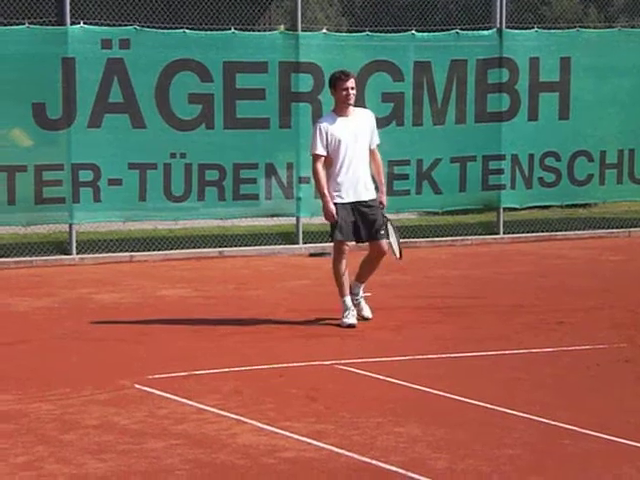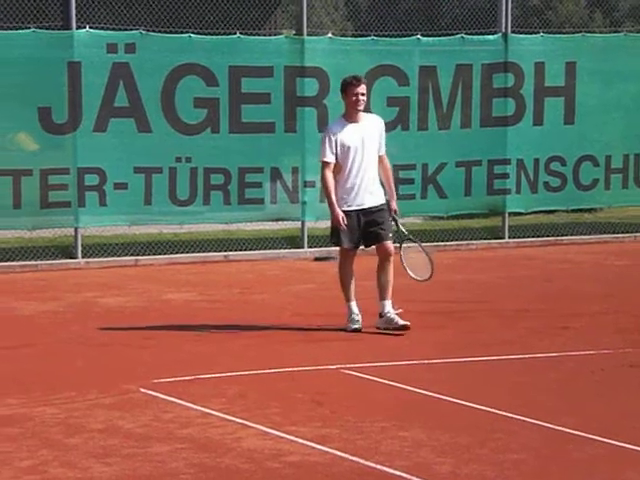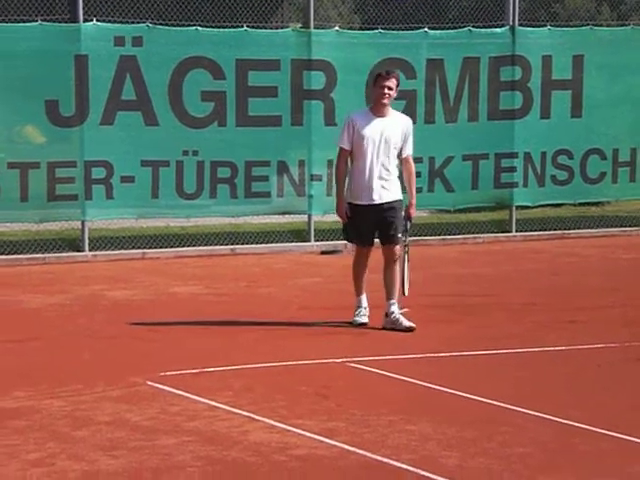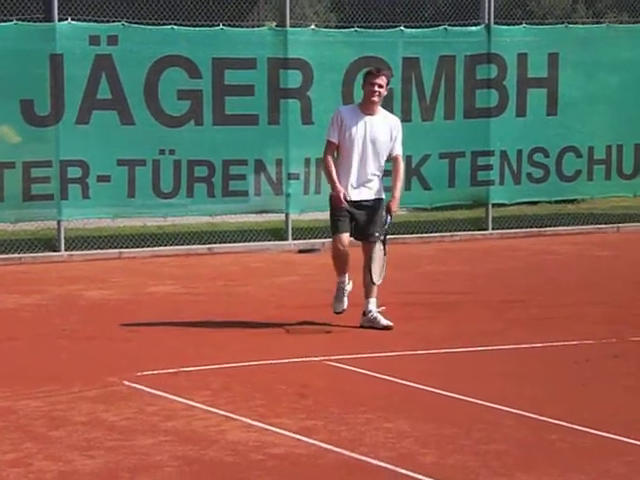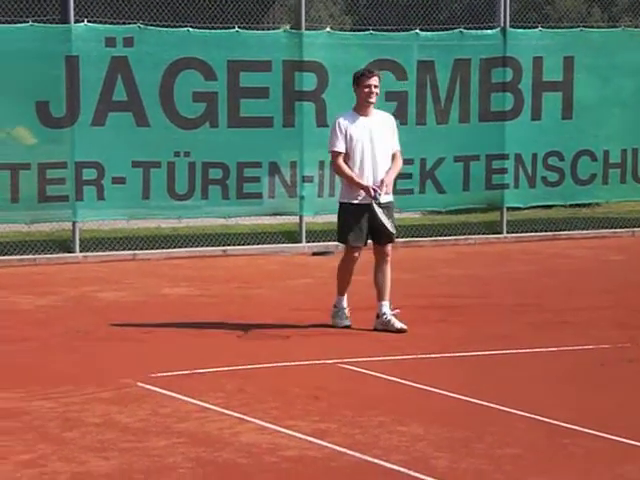
dt=0.4s
person 1, frame 1
left shoulder: (367, 117)
right shoulder: (324, 125)
left elbow: (374, 155)
right elbow: (318, 165)
left wrist: (382, 190)
right wrist: (325, 200)
left hip: (367, 196)
right hip: (340, 199)
left knee: (380, 248)
right knee: (341, 250)
left ankle: (356, 291)
right ankle: (347, 307)
person 1, frame 2
left shoulder: (377, 123)
right shoulder: (333, 131)
left elbow: (383, 161)
right elbow: (327, 172)
left wrist: (392, 197)
right wrist: (334, 207)
left hip: (376, 202)
right hip: (347, 206)
left knee: (387, 252)
right knee: (347, 257)
left ankle: (386, 314)
right ankle: (353, 313)
person 1, frame 3
left shoulder: (404, 122)
right shoulder: (355, 120)
left elbow: (407, 162)
right elbow: (342, 160)
left wrist: (412, 200)
right wrist: (340, 197)
left hip: (391, 199)
right hip: (358, 200)
left knee: (393, 254)
right knee: (362, 254)
left ankle: (392, 313)
right ankle: (361, 305)
person 1, frame 4
left shoulder: (392, 123)
right shoulder: (342, 114)
left elbow: (397, 161)
right elbow: (328, 153)
left wrist: (396, 195)
right wrist: (335, 186)
left hip: (373, 198)
right hip: (343, 196)
left knee: (372, 251)
right knee: (340, 244)
left ankle: (370, 311)
right ankle: (343, 282)
person 1, frame 5
left shoulder: (388, 120)
right shoulder: (342, 122)
left elbow: (397, 157)
right elbow: (337, 163)
left wrist: (390, 176)
right wrist: (362, 185)
left hip: (384, 200)
right hip: (353, 201)
left knee: (384, 254)
right knee: (352, 254)
left ankle: (384, 314)
right ankle: (340, 306)
